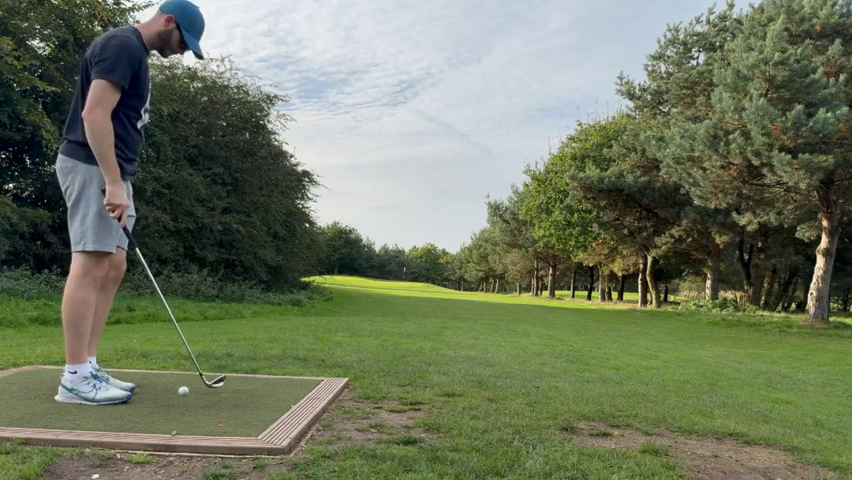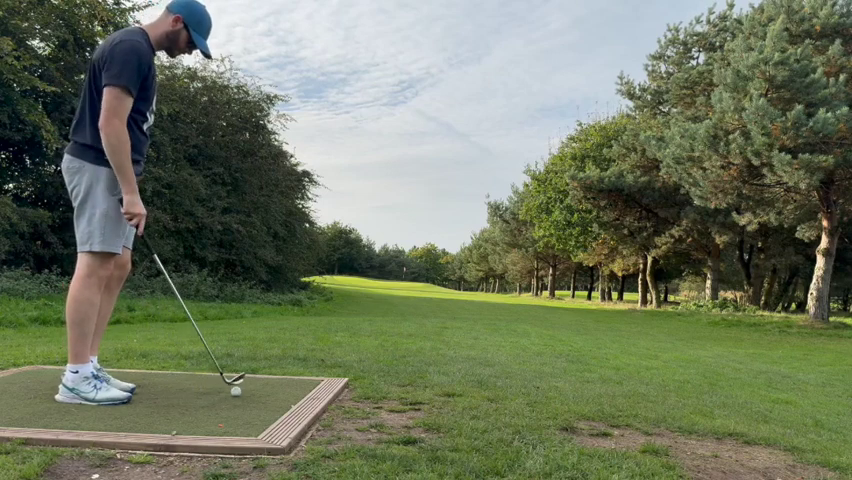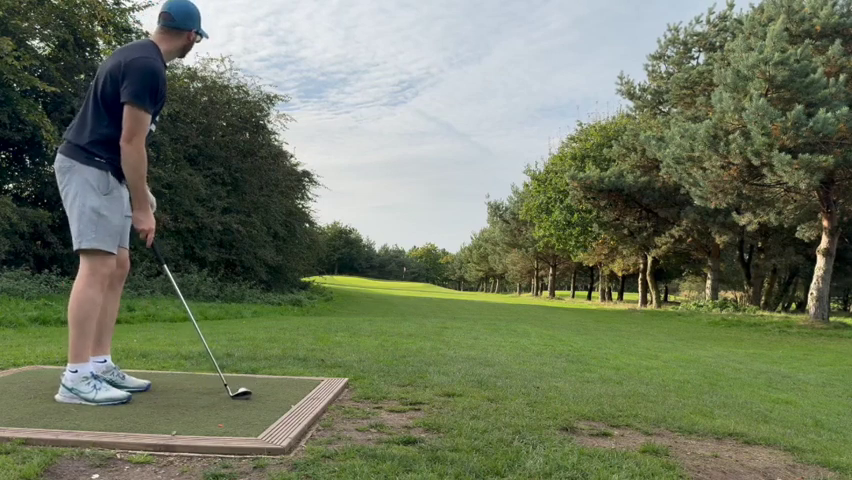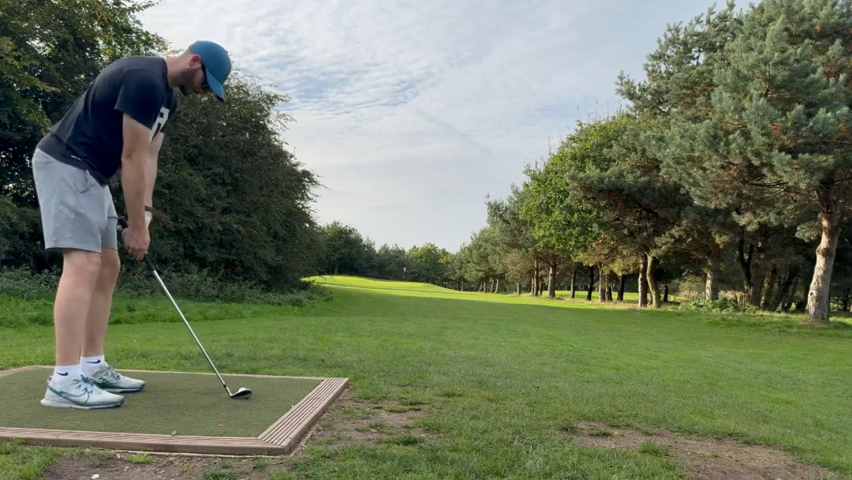
dt=1s
person 1, frame 1
left shoulder: (135, 51)
right shoulder: (123, 45)
right elbow: (94, 114)
right wrist: (112, 184)
left hip: (112, 172)
right hip: (93, 168)
left knee: (112, 268)
right knee: (89, 266)
left ankle: (88, 367)
right ankle: (74, 378)
person 1, frame 2
left shoulder: (137, 49)
right shoulder: (131, 49)
right elbow: (110, 124)
left wrist: (127, 188)
right wrist: (132, 193)
left hip: (112, 171)
right hip: (99, 168)
left knee: (116, 268)
right knee: (95, 266)
left ankle: (89, 367)
right ankle: (75, 378)
person 1, frame 3
left shoulder: (141, 58)
right shoulder: (147, 67)
right elbow: (131, 142)
left wrist: (140, 191)
right wrist: (142, 208)
left hip: (103, 171)
right hip: (88, 167)
left knee: (116, 269)
right knee: (98, 269)
left ankle: (100, 366)
right ankle: (76, 378)
person 1, frame 4
left shoulder: (166, 96)
right shoulder: (144, 79)
left elbow: (148, 158)
right elbow: (132, 159)
left wrist: (145, 214)
right wrist: (136, 224)
left hip: (88, 172)
right hip: (65, 165)
left knee: (106, 267)
right knee: (82, 266)
left ankle: (92, 366)
right ankle: (65, 381)
